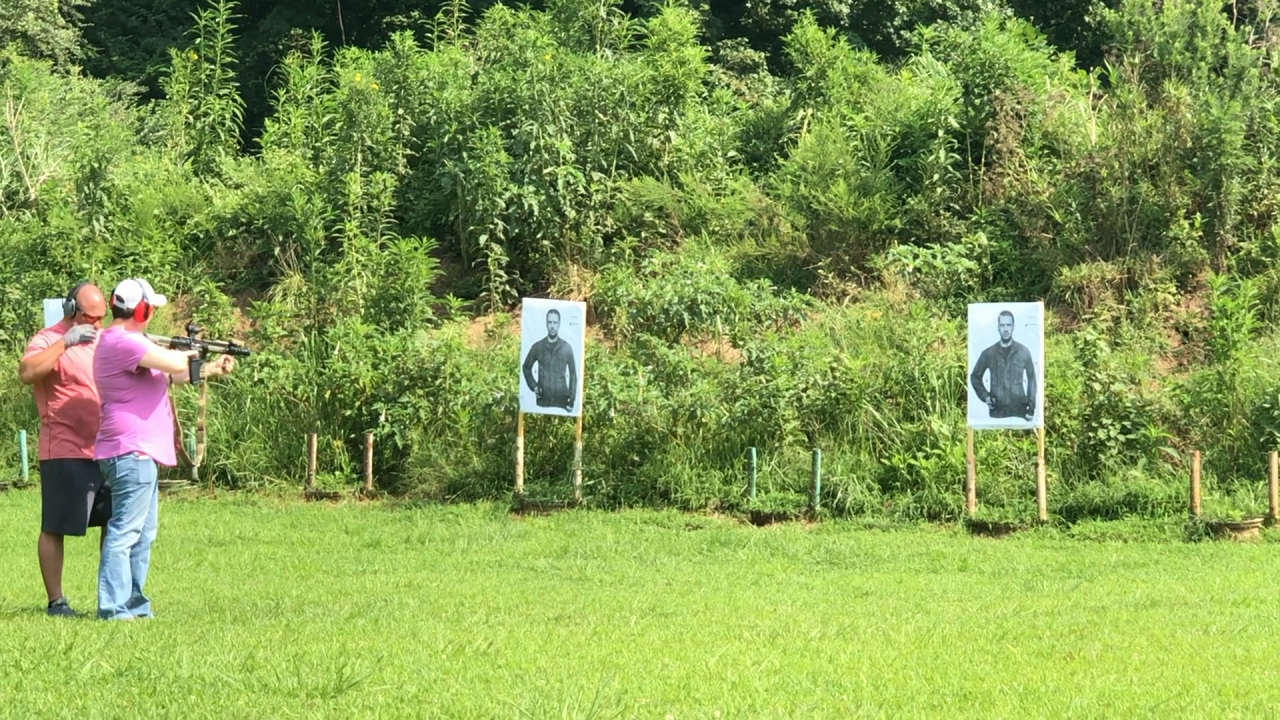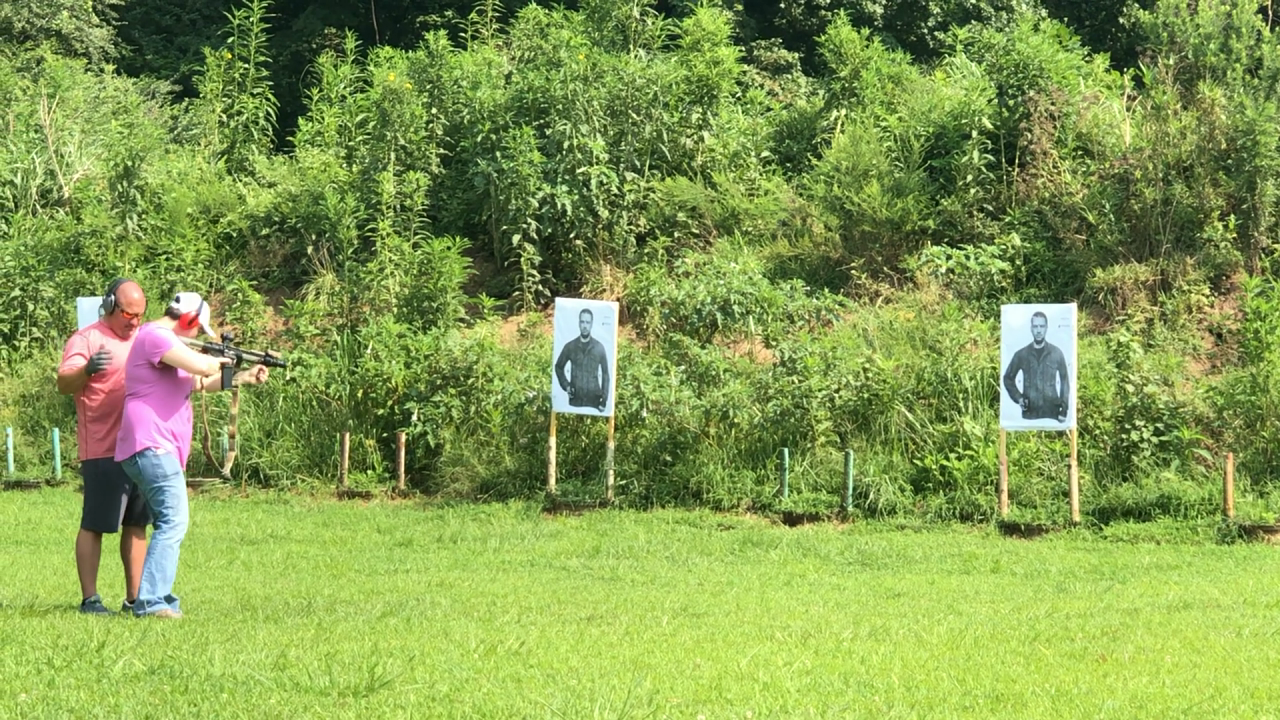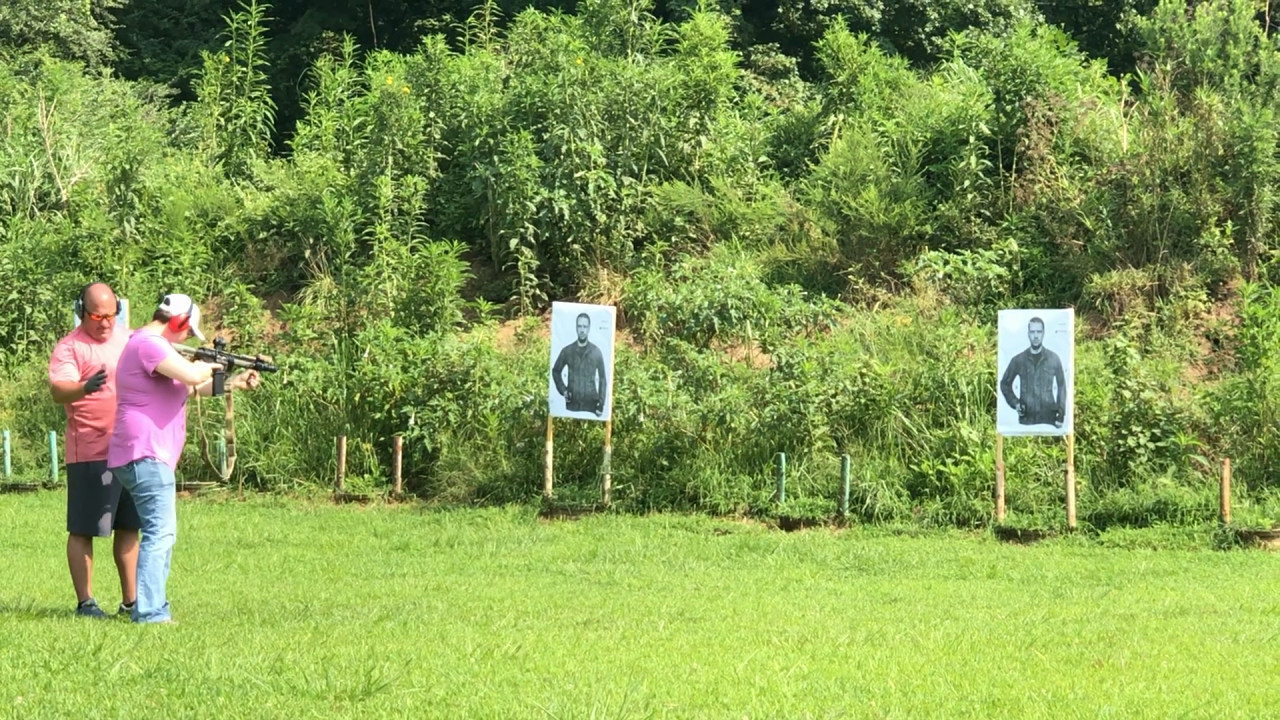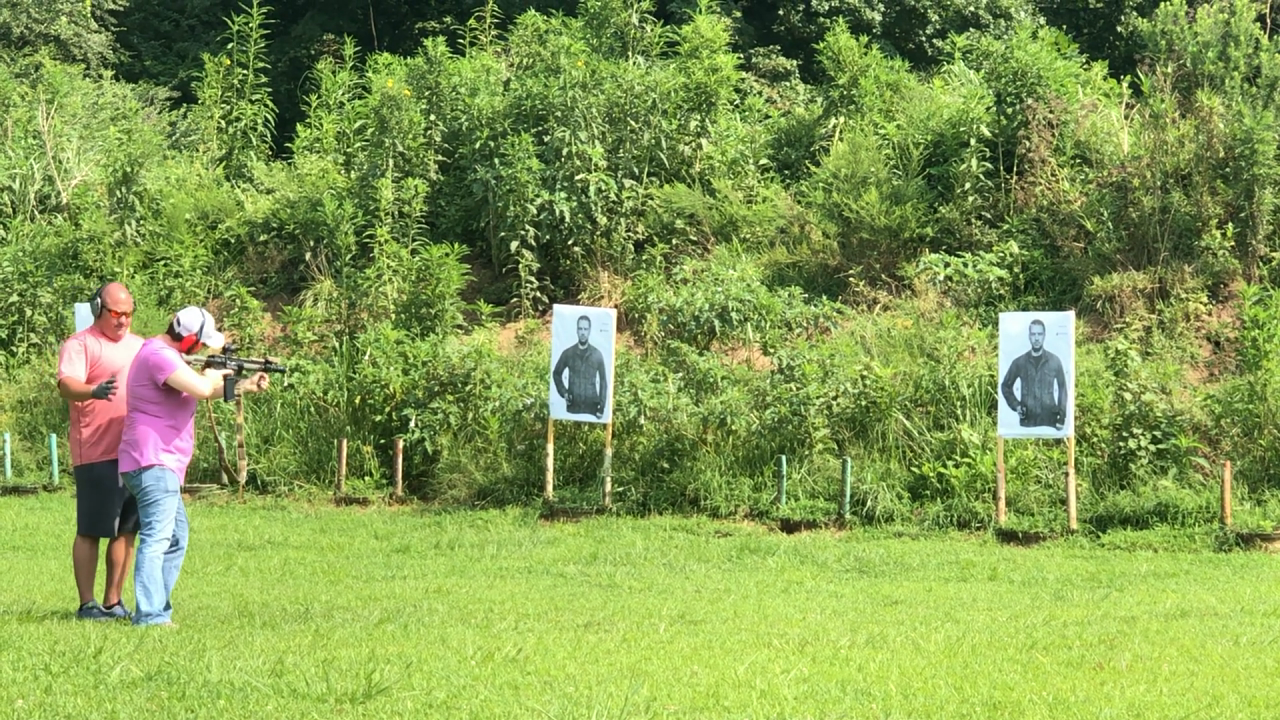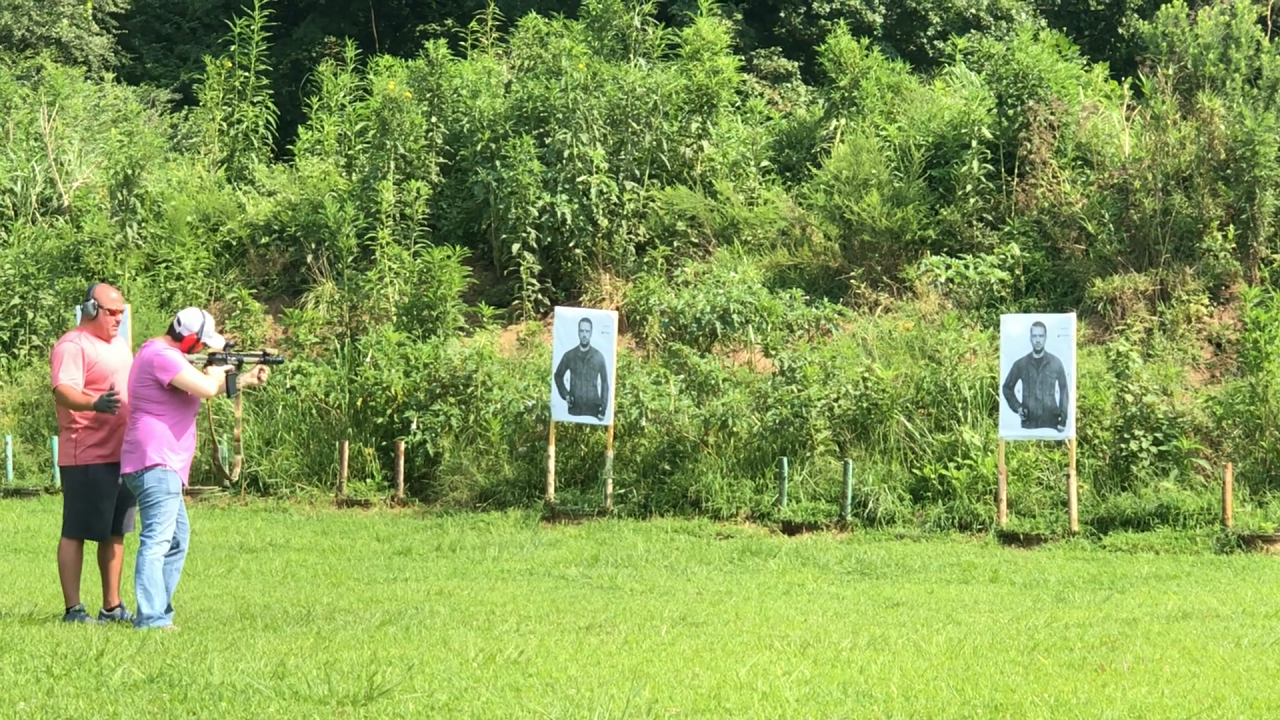
dt=1s
person 1, frame 1
right shoulder: (47, 339)
right elbow: (27, 373)
right wrist: (65, 341)
right hip: (65, 452)
right knee: (55, 528)
right ankle: (56, 600)
person 1, frame 2
right shoulder: (86, 339)
right elbow: (64, 383)
right wrist: (87, 371)
right hip: (104, 450)
left knee: (136, 524)
right knee: (94, 524)
left ankle: (135, 596)
right ankle: (90, 598)
person 1, frame 3
left shoulder: (128, 338)
right shoulder: (69, 347)
right elbow: (58, 391)
right wrist: (85, 387)
right hip: (91, 453)
left knee: (129, 528)
right knee: (84, 529)
left ankle: (130, 601)
right ankle: (86, 602)
person 1, frame 4
left shoulder: (139, 344)
right shoulder: (79, 344)
right elbow: (66, 385)
right wrist: (93, 391)
right hip: (97, 454)
left knee: (126, 530)
right knee: (91, 531)
left ankle: (112, 603)
right ankle: (87, 605)
person 1, frame 5
left shoulder: (120, 344)
right shoulder: (71, 346)
right elbow: (63, 392)
right wrist: (94, 403)
left hip: (121, 454)
right hip: (86, 456)
left knee: (114, 533)
right knee: (76, 532)
left ankle: (112, 606)
right ankle: (73, 608)
person 2, frame 1
left shoulder: (122, 340)
right shoulder: (124, 342)
left elbow: (164, 376)
right elbow: (175, 365)
left wrist: (211, 369)
right wrist: (185, 354)
left hip: (138, 452)
right hip: (130, 453)
left knee: (142, 533)
right knee: (124, 532)
left ankle: (133, 603)
right ankle: (113, 609)
person 2, frame 2
left shoulder: (163, 340)
right shoulder: (155, 335)
left elbow: (197, 383)
right elbow: (199, 365)
left wrist: (242, 377)
right wrist: (217, 361)
left hip: (161, 448)
right hip: (150, 446)
left knee: (173, 525)
right knee: (174, 521)
left ankle: (162, 600)
right ankle: (150, 601)
person 2, frame 3
left shoulder: (150, 345)
right shoulder: (149, 343)
left elbow: (187, 388)
right elbow: (191, 376)
left wrist: (232, 383)
right wrist: (206, 368)
left hip: (149, 456)
right hip: (146, 455)
left knee: (163, 533)
right knee: (159, 532)
left ankle: (154, 607)
right ankle: (150, 613)
person 2, frame 4
left shoulder: (166, 353)
right shoulder: (159, 355)
left elbow: (195, 390)
right elbow: (201, 389)
left wrist: (244, 385)
right wrist: (213, 376)
left hip: (161, 463)
right hip: (153, 462)
left knee: (176, 537)
right knee: (157, 537)
left ankle: (157, 608)
right ankle: (149, 615)
person 2, frame 5
left shoulder: (163, 352)
right shoulder: (162, 355)
left elbow: (197, 387)
right elbow: (206, 388)
left wrist: (244, 379)
right wrist: (216, 373)
left hip: (161, 463)
right hip: (156, 462)
left knee: (176, 539)
right knee: (157, 539)
left ankle: (158, 611)
right ankle: (150, 618)
